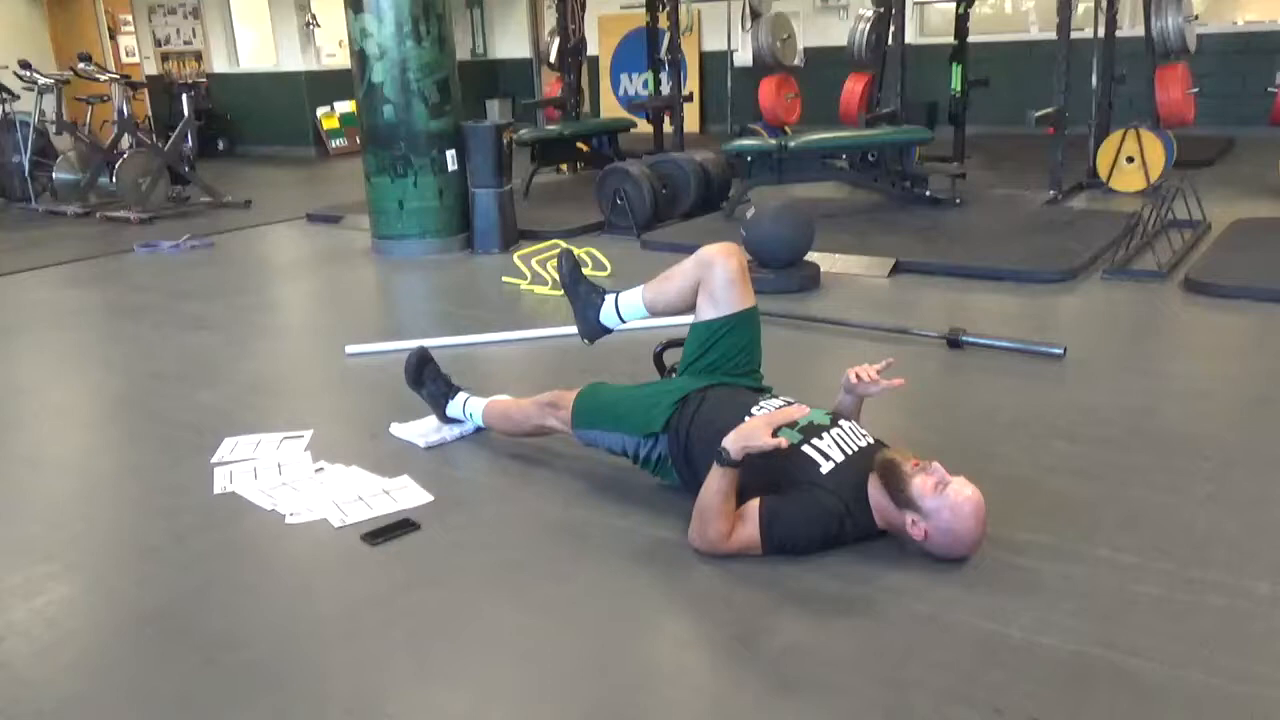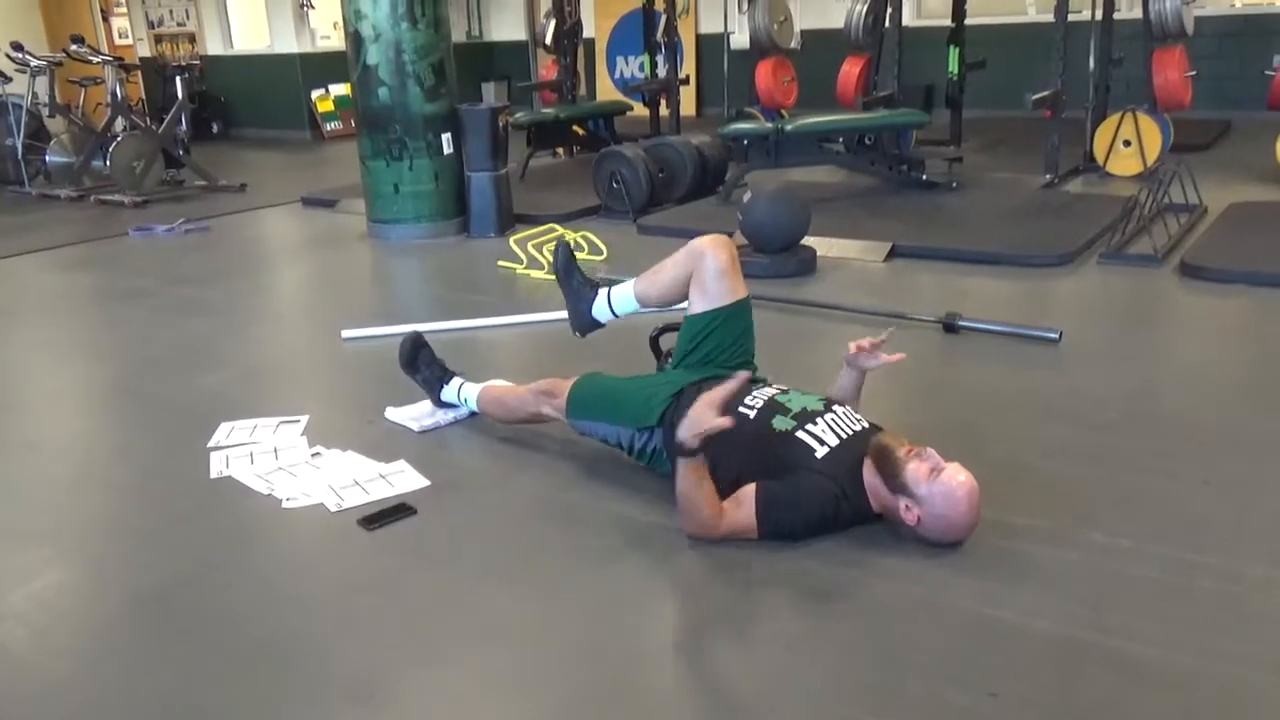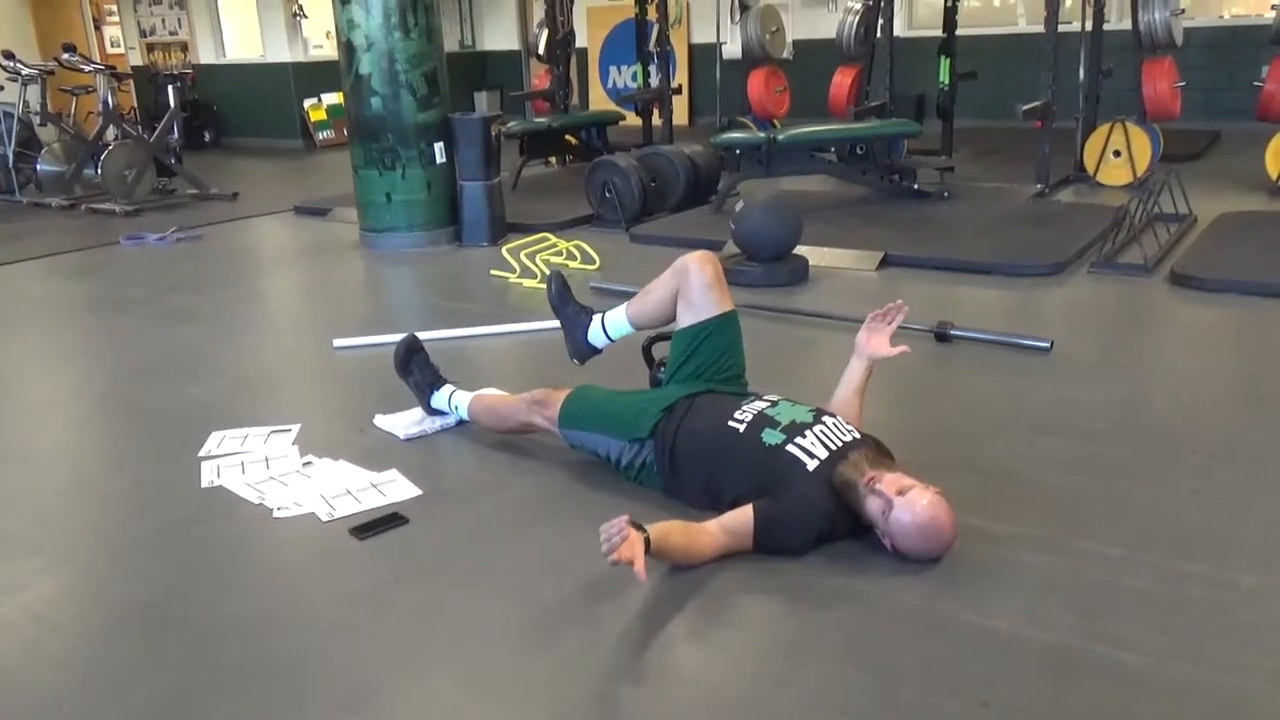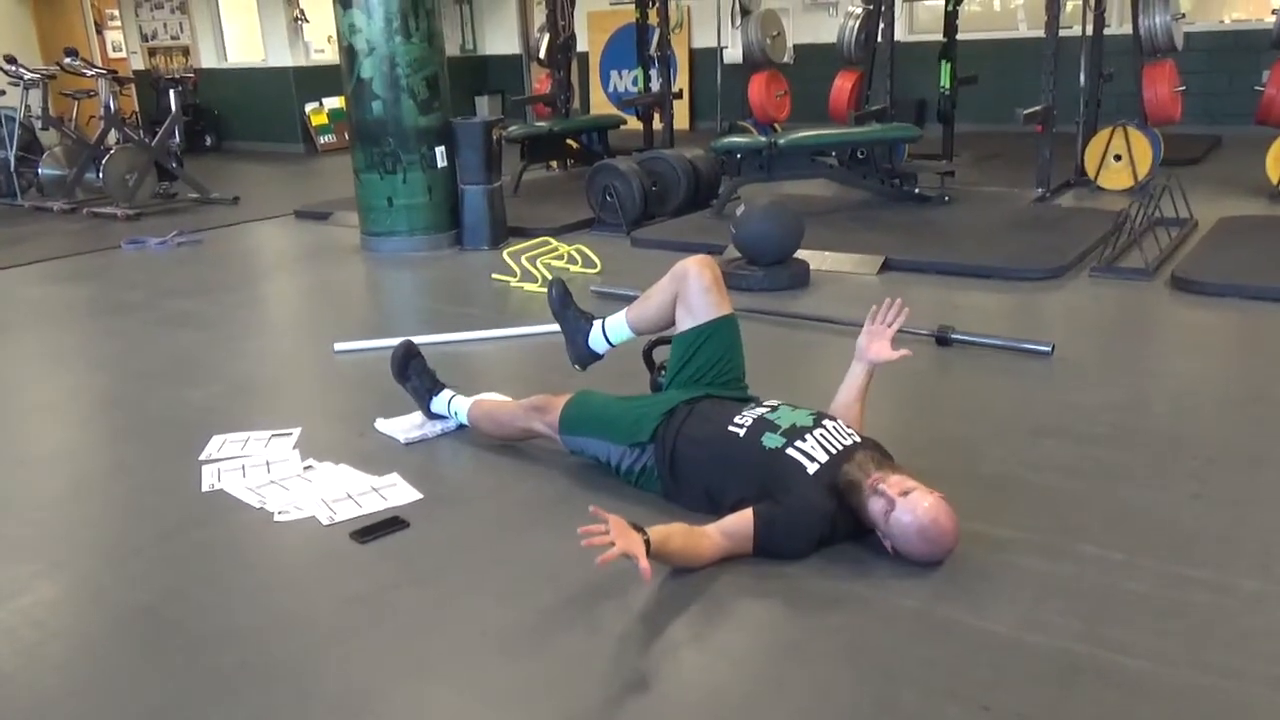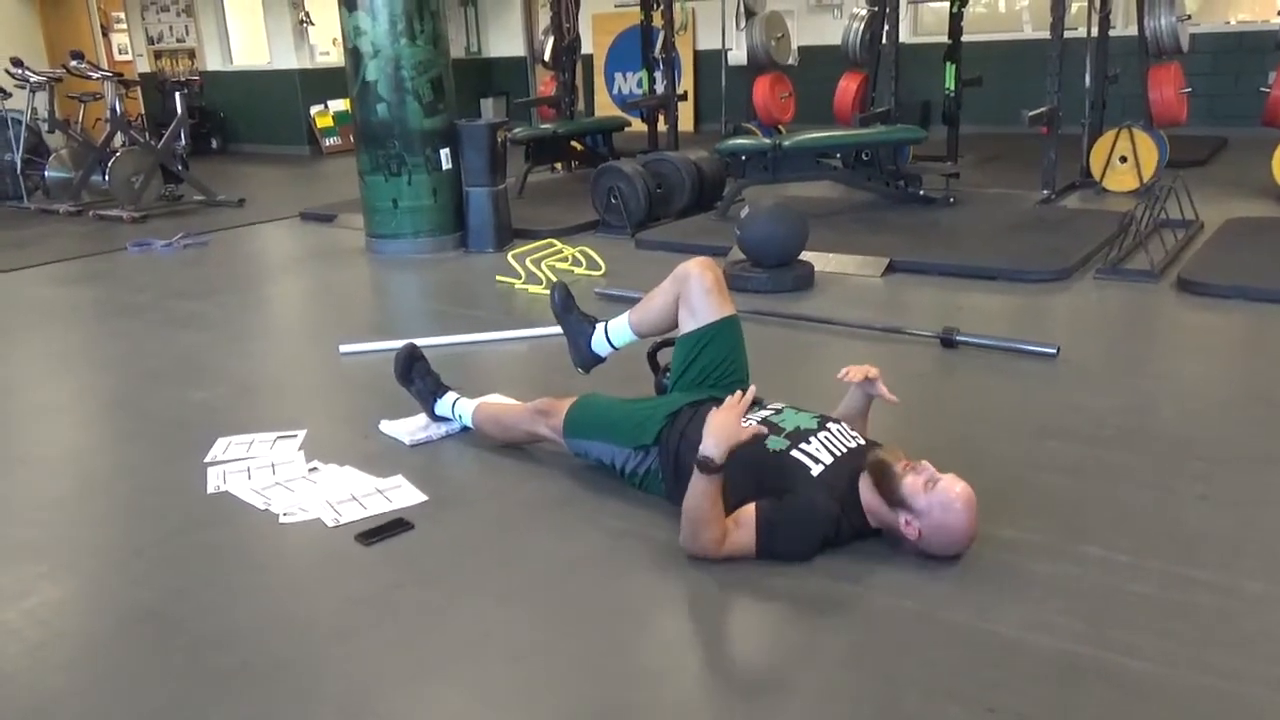
dt=1s
person 1, frame 1
left shoulder: (827, 515)
right shoulder: (882, 467)
left elbow: (709, 536)
left wrist: (733, 449)
right wrist: (852, 394)
left hip: (679, 423)
right hip: (735, 390)
left knee: (553, 407)
right knee: (722, 259)
left ankle: (459, 405)
right ankle: (604, 311)
person 1, frame 2
left shoulder: (821, 500)
right shoulder: (882, 452)
left elbow: (707, 522)
left wrist: (688, 441)
right wrist: (854, 371)
left hip: (674, 409)
right hip: (728, 383)
left knee: (548, 395)
right knee: (712, 251)
left ankle: (454, 392)
right ankle: (598, 305)
person 1, frame 3
left shoulder: (809, 513)
right shoulder: (874, 460)
left elbow: (706, 539)
left wrist: (644, 539)
right wrist: (864, 359)
left hip: (663, 436)
right hip: (721, 398)
left knee: (540, 405)
right knee: (698, 267)
left ankle: (446, 399)
right ankle: (592, 331)
person 1, frame 4
left shoulder: (811, 516)
right shoulder: (876, 464)
left elbow: (708, 542)
left wrist: (642, 540)
right wrist: (864, 363)
left hip: (664, 441)
right hip: (723, 403)
left knee: (540, 412)
right knee: (697, 270)
left ankle: (445, 403)
right ankle: (594, 338)
person 1, frame 5
left shoulder: (818, 518)
right shoulder: (878, 468)
left elbow: (700, 541)
left wrist: (711, 455)
right wrist: (864, 391)
left hip: (669, 440)
right hip: (720, 401)
left knee: (543, 415)
right knee: (698, 273)
left ankle: (449, 407)
right ankle: (597, 341)
